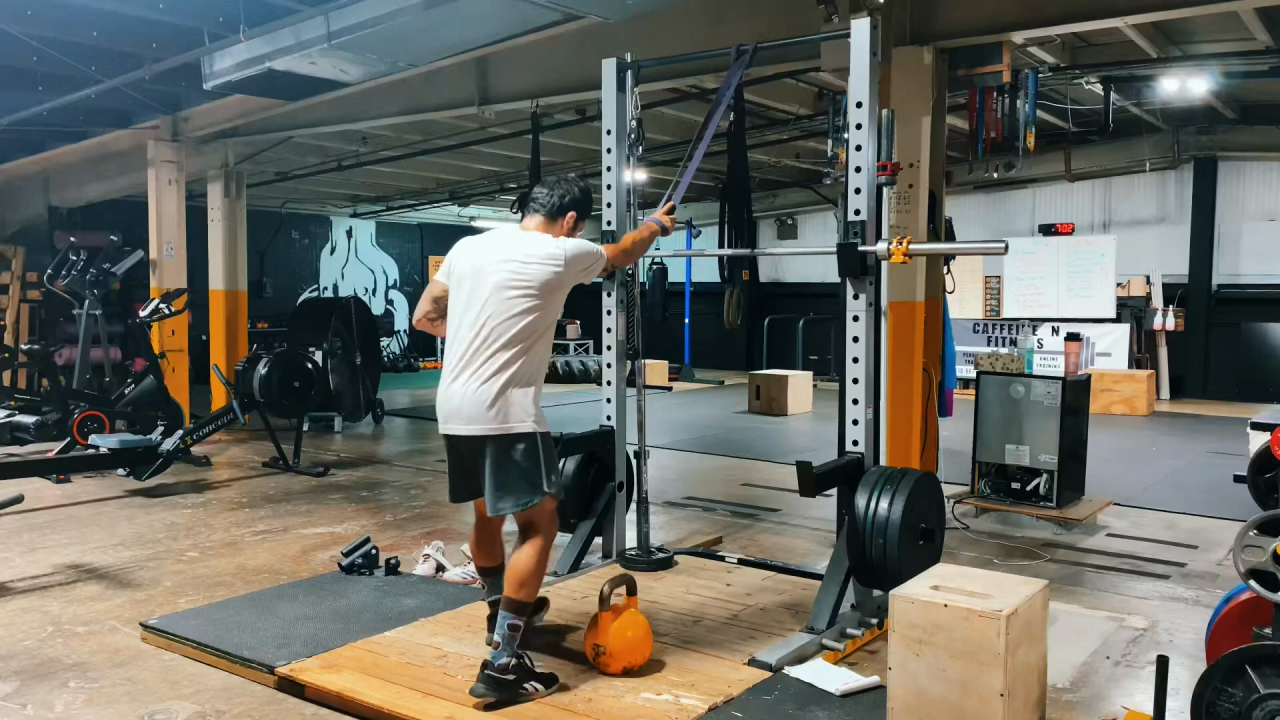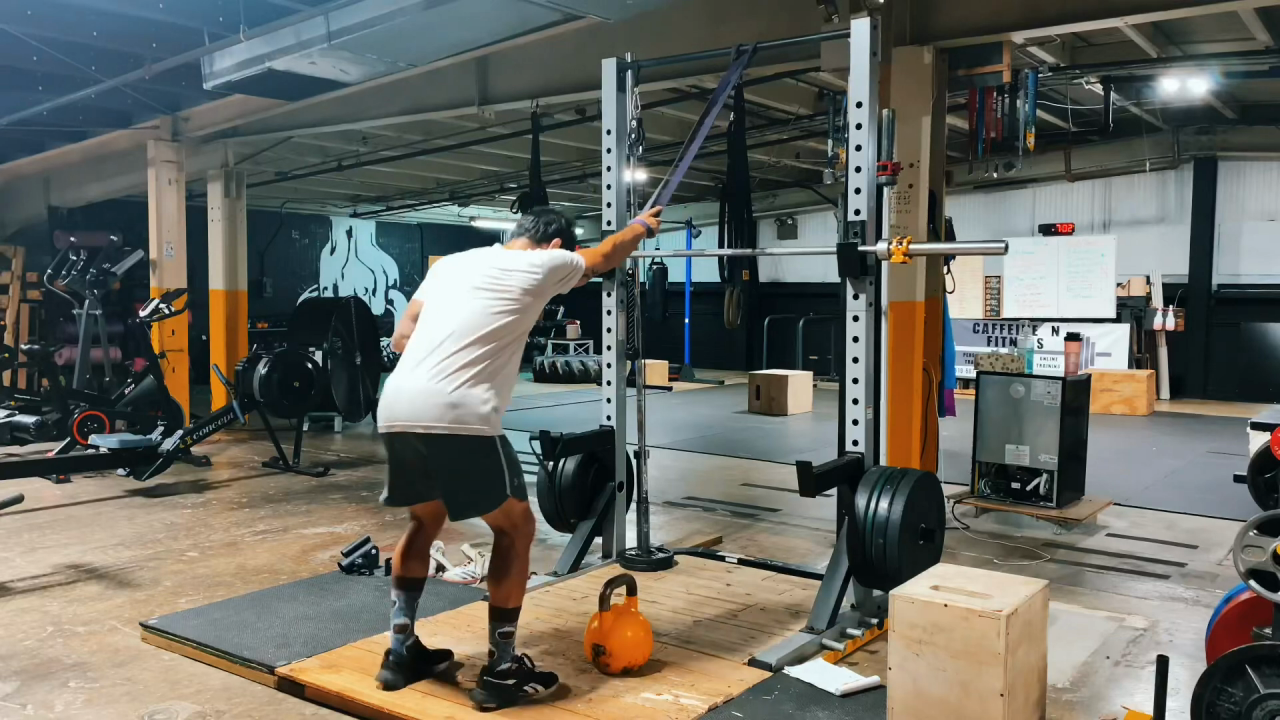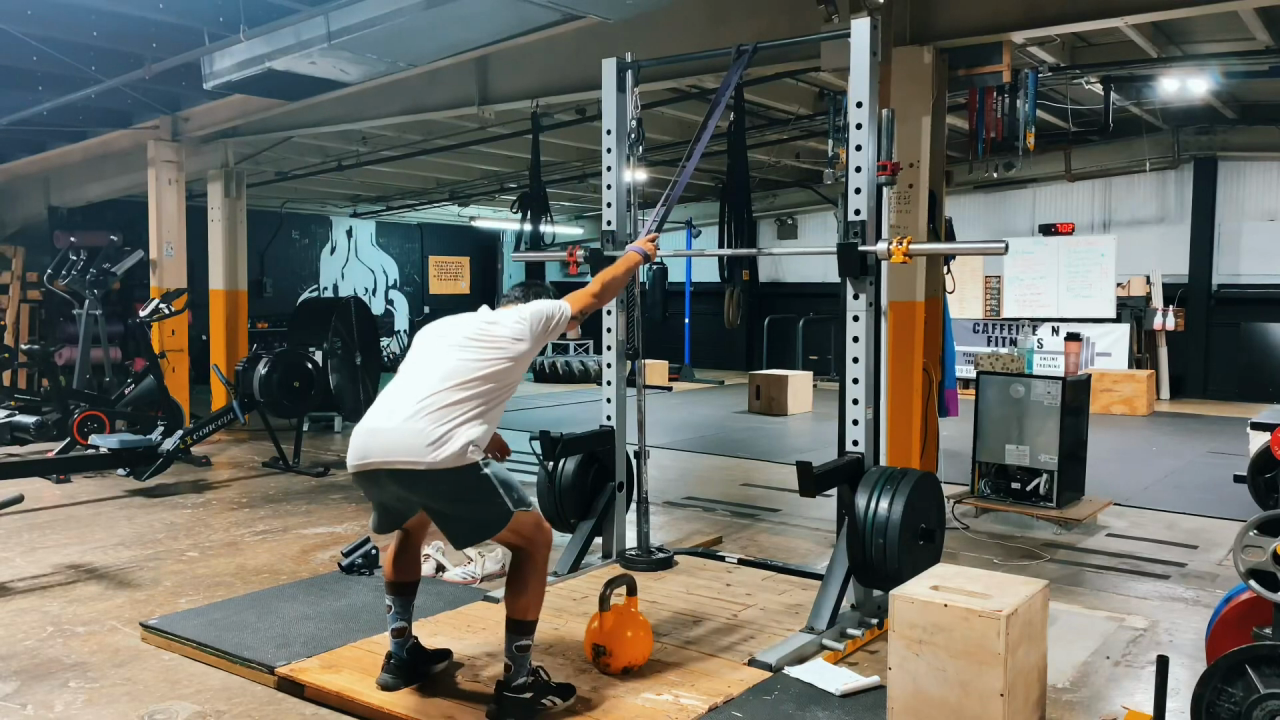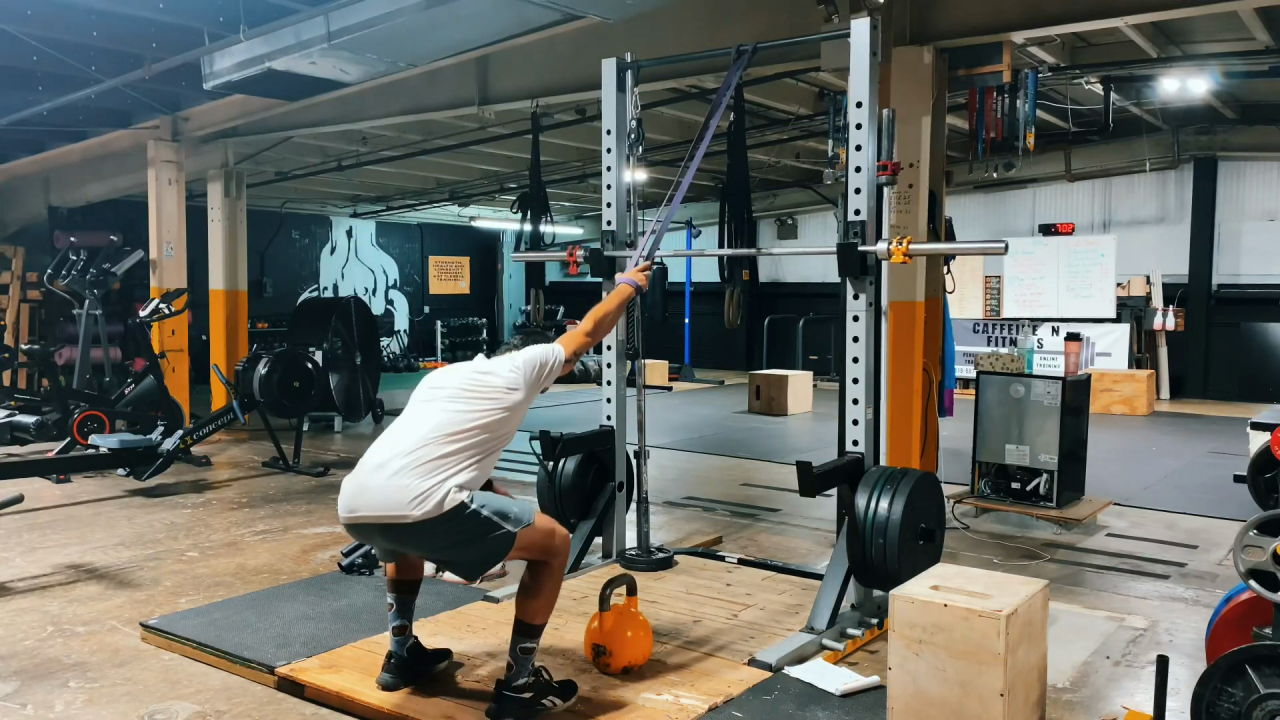
dt=0.4s
person 1, frame 1
left shoulder: (466, 247)
right shoulder: (559, 255)
left elbow: (423, 316)
right elbow: (620, 255)
right wrist: (656, 224)
left hip: (453, 407)
right hip: (505, 412)
left knee: (488, 516)
right knee: (538, 525)
left ankle: (506, 616)
right ankle: (502, 664)
person 1, frame 2
left shoulder: (450, 263)
right shoulder: (539, 266)
left elbow: (403, 338)
right elbow: (604, 256)
right wrist: (642, 225)
left hip: (394, 407)
right hip: (456, 413)
left knee: (425, 520)
right knee: (516, 528)
left ankle: (401, 652)
right ankle: (501, 671)
person 1, frame 3
left shoulder: (439, 325)
right shoulder: (527, 319)
right elbow: (595, 293)
right wrist: (637, 253)
left hip: (365, 451)
right hip: (432, 454)
left knee: (411, 526)
right knee: (533, 540)
left ankle: (401, 655)
person 1, frame 4
left shoulder: (445, 373)
right shoulder: (521, 368)
right elbow: (588, 331)
left wrist: (490, 492)
right wrist: (628, 285)
left hip: (354, 506)
right hip: (416, 505)
right knee: (553, 544)
left ankle: (402, 655)
